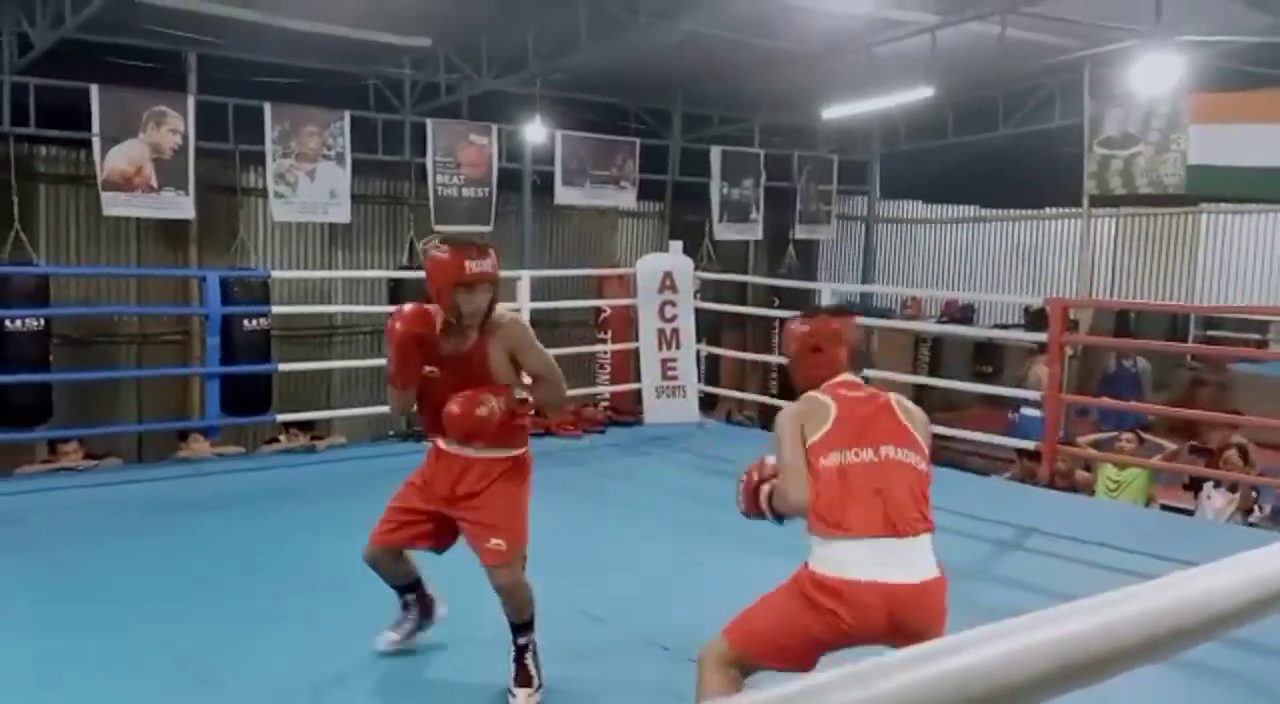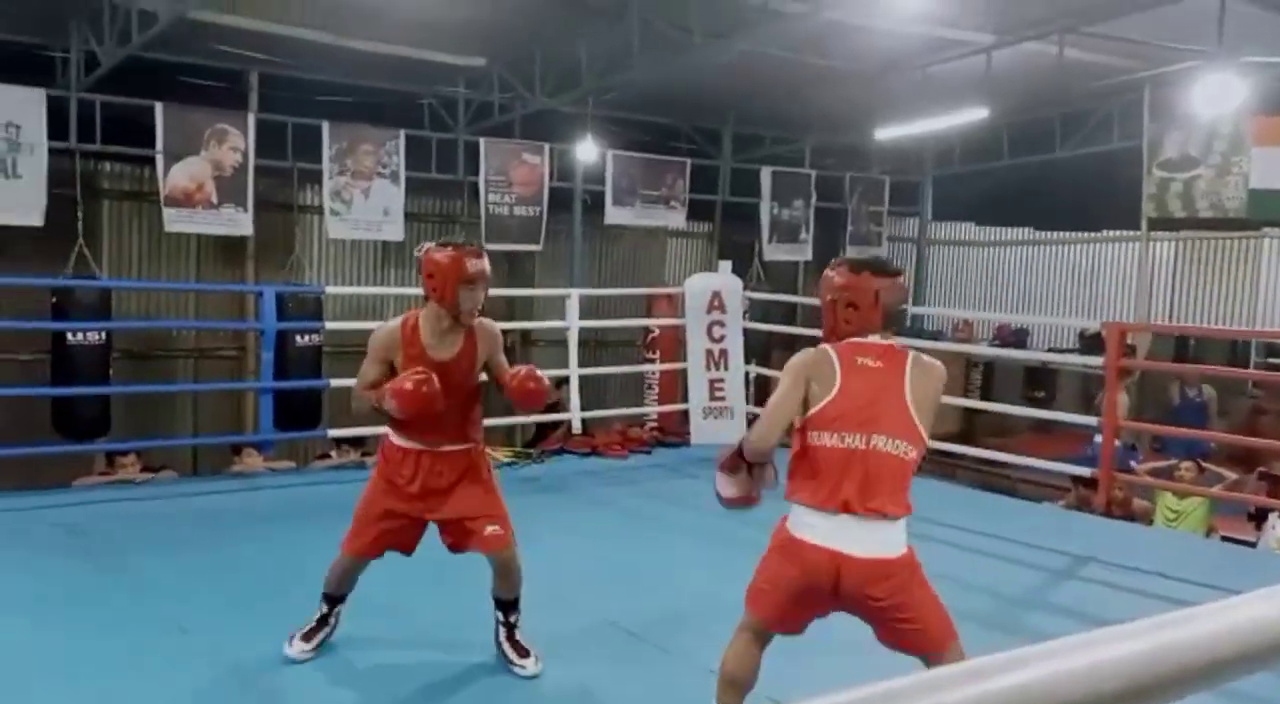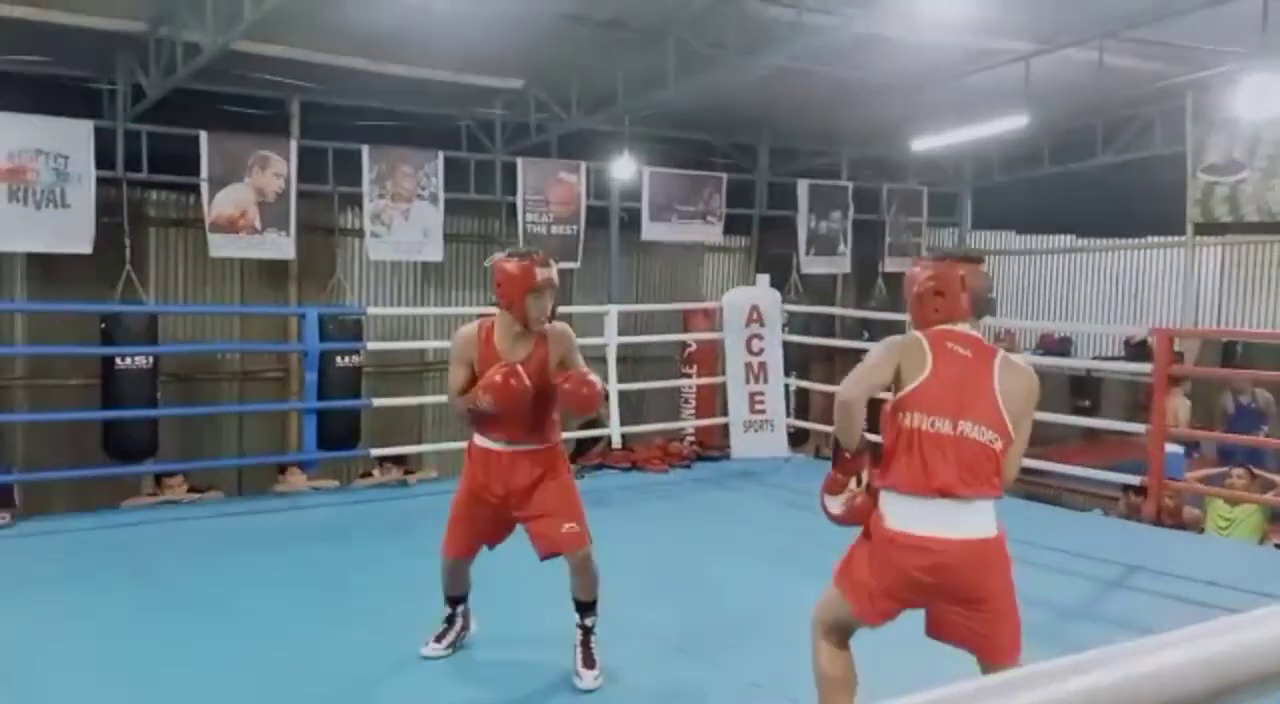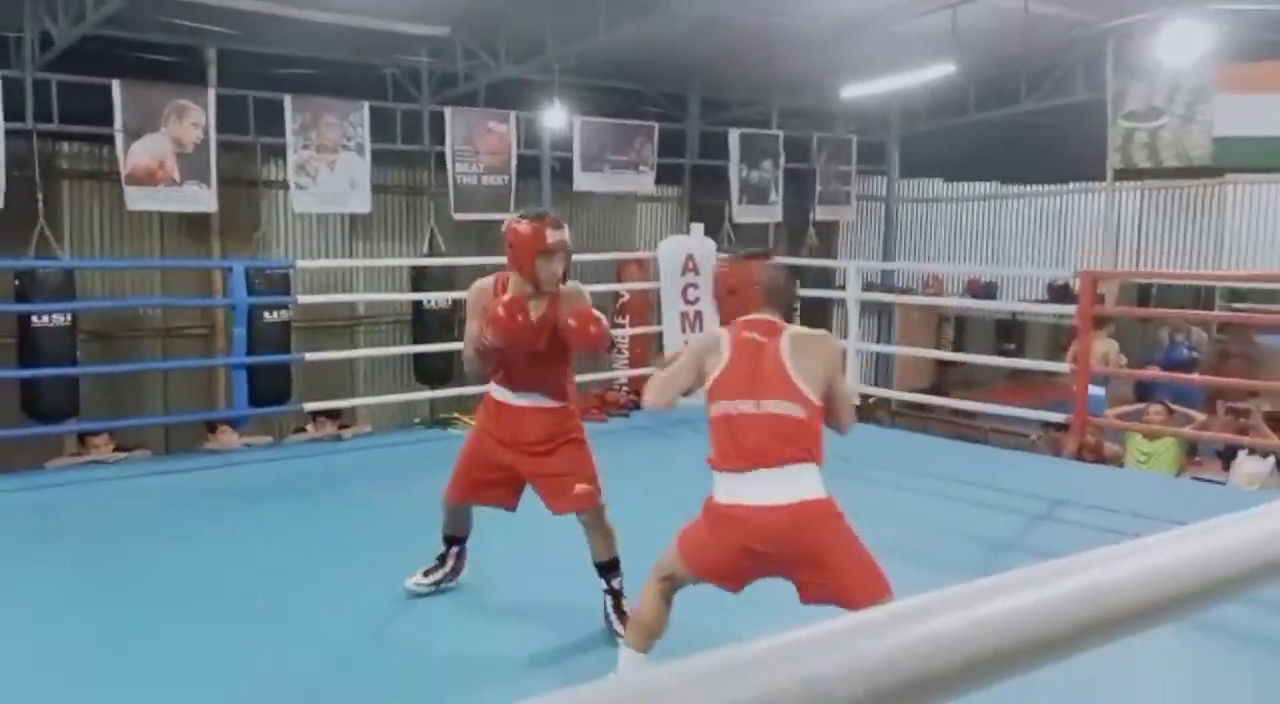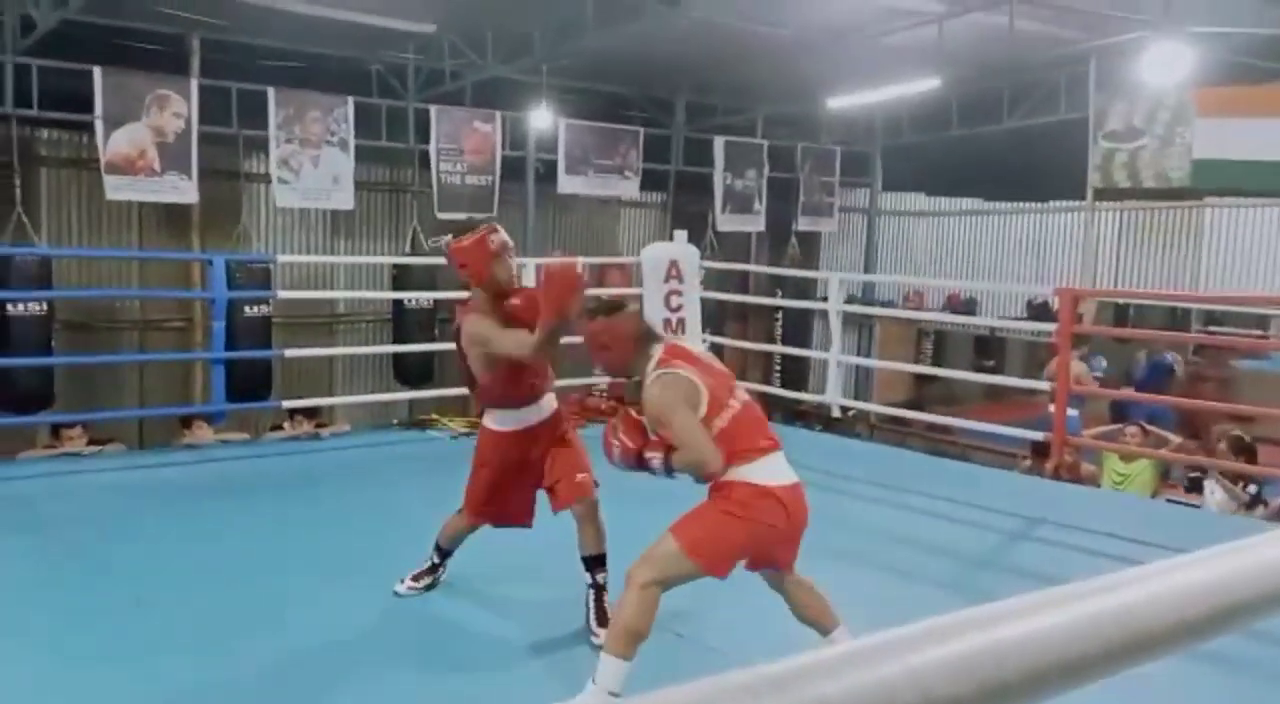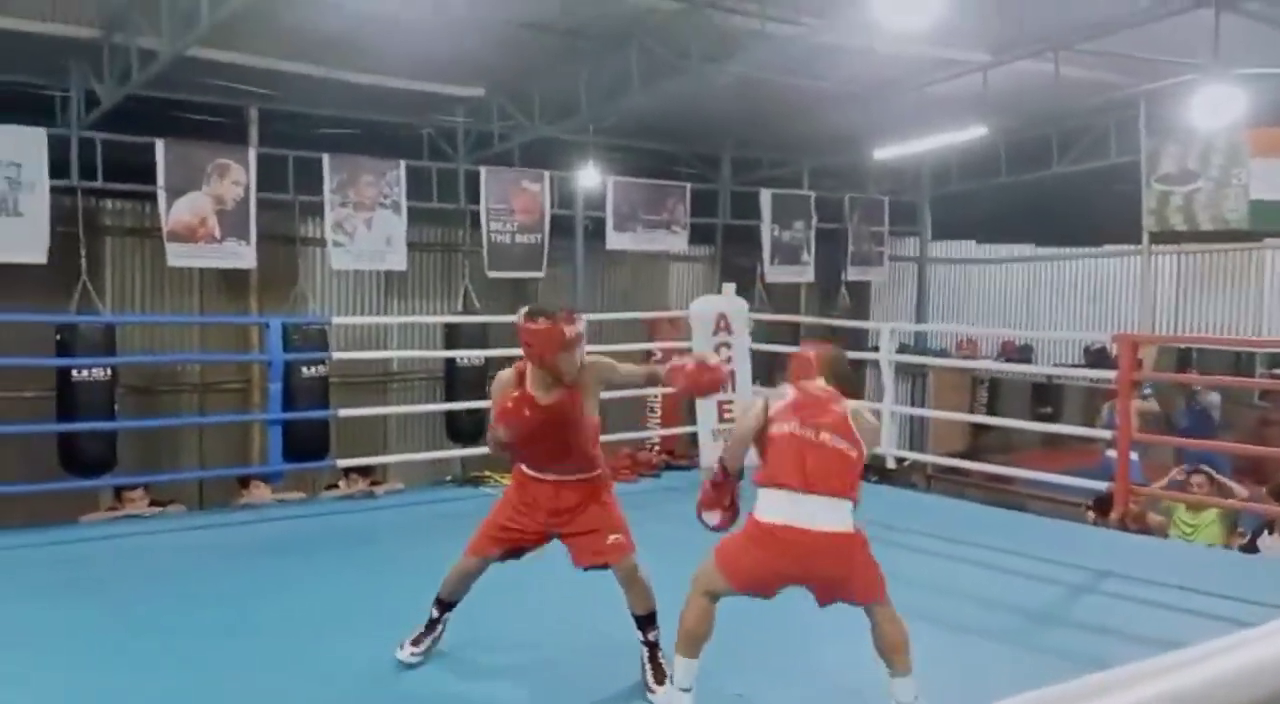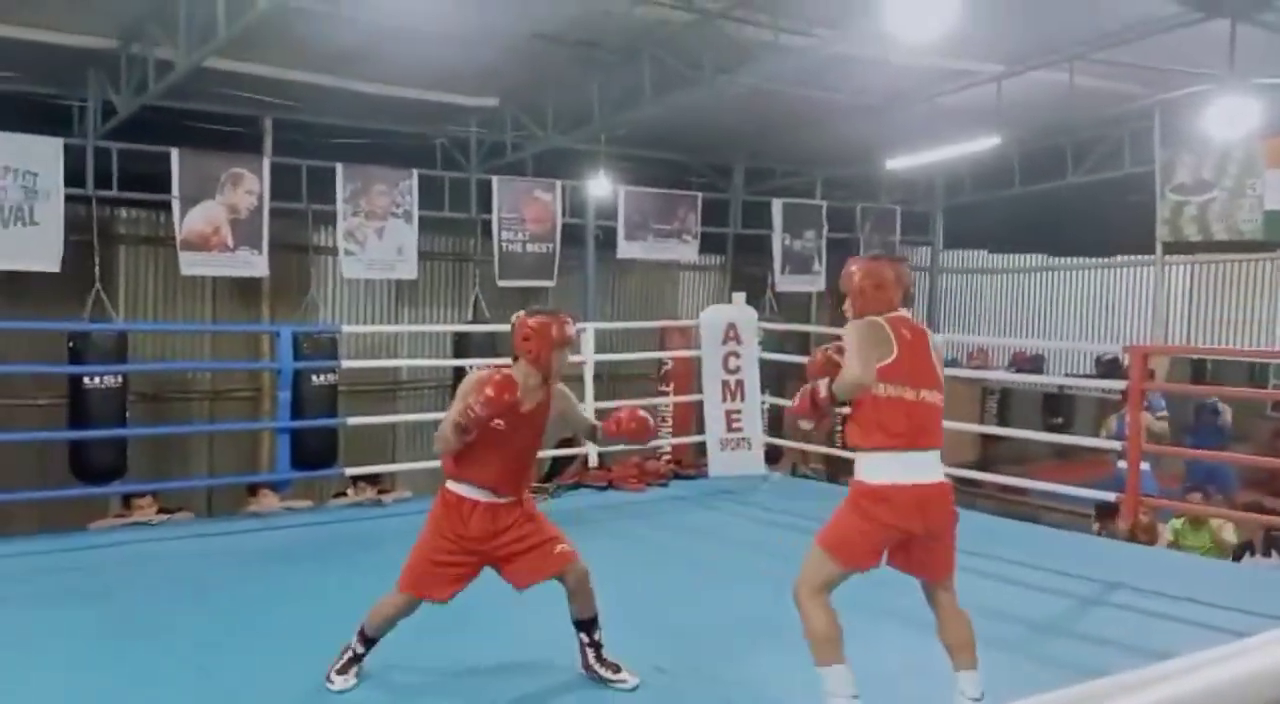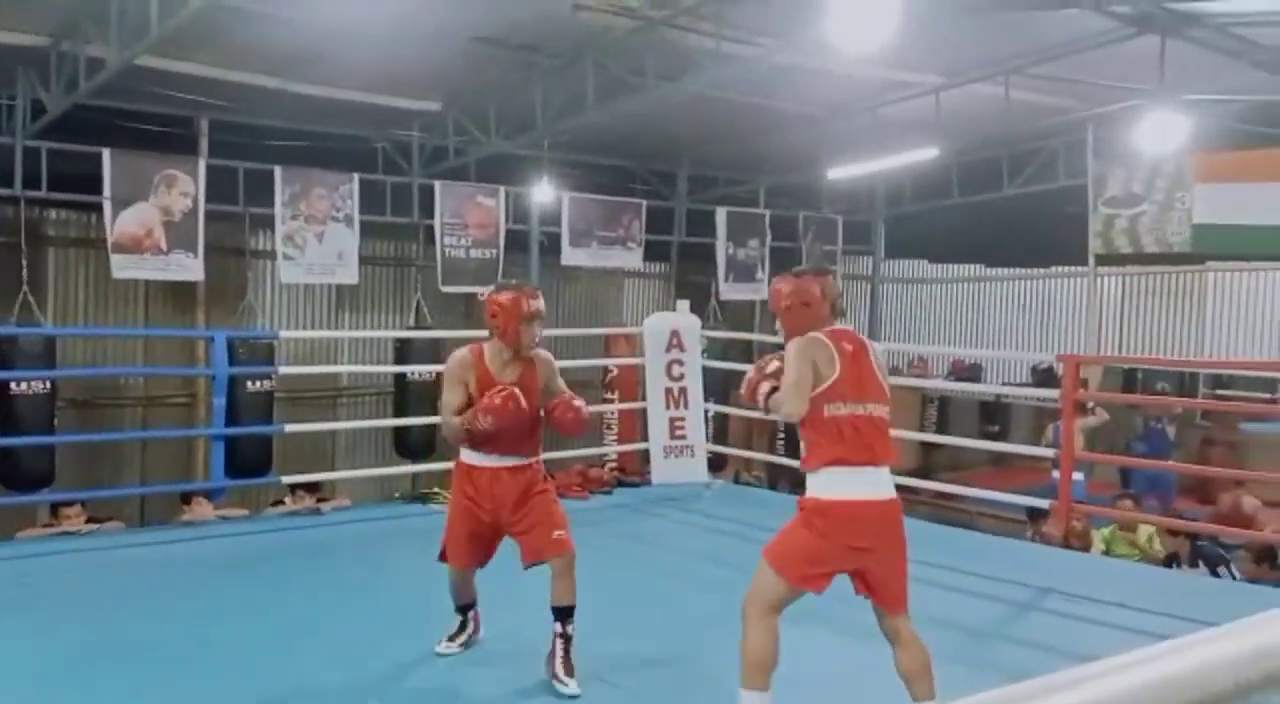
dt=0.4s
person 1, frame 1
left shoulder: (509, 329)
right shoulder: (421, 331)
left elbow: (556, 393)
right elbow: (400, 407)
left wrist: (506, 403)
right wrist: (402, 359)
left hip: (500, 467)
right hip: (444, 461)
left knee: (505, 573)
right knee: (379, 551)
left ankle: (524, 655)
right ankle: (418, 606)
person 1, frame 2
left shoulder: (487, 335)
right shoulder: (393, 336)
left elbow: (504, 379)
right elbow: (363, 395)
left wrist: (524, 388)
right wrist: (388, 401)
left hip: (464, 463)
right hip: (404, 462)
left knee: (503, 553)
right knee: (356, 552)
left ankle: (507, 632)
right ankle: (325, 619)
person 1, frame 3
left shoulder: (558, 337)
right shoulder: (470, 338)
left elbow: (585, 386)
right elbow: (457, 405)
left wrist: (589, 391)
right wrist: (481, 400)
left hip: (542, 461)
right hip: (488, 460)
left knee: (580, 553)
right knee: (456, 552)
left ankle: (585, 638)
right ankle: (456, 620)
person 1, frame 4
left shoulder: (572, 296)
right shoulder: (484, 293)
left elbow: (596, 351)
right elbow: (472, 368)
left wrist: (595, 340)
right wrist: (490, 341)
left hip: (556, 420)
right hip: (500, 415)
left knee: (591, 511)
right knee: (456, 496)
left ankle: (615, 598)
right ankle: (452, 560)
person 1, frame 5
left shoulder: (512, 299)
right shoulder: (475, 322)
right elbow: (533, 349)
left wrist: (545, 308)
right wrist: (554, 310)
left hip: (552, 422)
right hip: (506, 436)
left knee: (586, 504)
right knee: (474, 515)
left ankle: (598, 596)
right ankle: (436, 564)
person 1, frame 6
left shoulder: (591, 370)
right shoulder: (508, 382)
left elbow: (641, 374)
right elbow: (496, 446)
left wrist: (679, 374)
right wrist: (503, 435)
left hip: (587, 487)
right hip: (532, 487)
left knee: (628, 569)
right knee: (472, 562)
left ankle: (652, 655)
right ankle: (433, 624)
person 1, frame 7
left shoulder: (556, 395)
right shoulder: (481, 383)
left elbow: (592, 431)
right elbow: (442, 447)
left wrist: (620, 427)
right wrist: (466, 418)
left hip: (513, 512)
right hip: (460, 508)
left knee: (576, 573)
right knee: (407, 597)
left ankle: (592, 654)
right ankle: (355, 653)
person 1, frame 8
left shoulder: (542, 364)
right shoulder: (463, 362)
left elbow: (567, 404)
right elbow: (449, 432)
left wrist: (574, 411)
right wrist: (476, 420)
left hip: (526, 478)
right hip: (474, 478)
left knee: (562, 557)
right knee: (459, 566)
left ankle: (560, 650)
right ankle: (468, 623)
person 2, frame 1
left shoulder: (801, 412)
right shoulder: (911, 413)
left elbow: (795, 498)
left wrist: (767, 497)
left hip: (839, 585)
right hip: (922, 587)
left knee: (719, 661)
person 2, frame 2
left shoulder: (812, 363)
right shoulder: (928, 375)
left elbow: (761, 443)
left wrist: (744, 460)
left hip: (808, 544)
right hip: (885, 557)
left knee: (751, 635)
right knee: (947, 657)
person 2, frame 3
left shoulder: (903, 350)
right shoulder: (1020, 377)
left elbow: (849, 396)
right elbow: (1005, 474)
left wrist: (849, 457)
left hip: (899, 538)
right hip: (975, 545)
left knee: (828, 630)
person 2, frame 4
left shoulder: (710, 345)
right shoulder: (819, 346)
left elbow: (654, 399)
right elbow: (844, 421)
left wrist: (673, 367)
left hip: (736, 513)
right hip: (808, 511)
left knee: (662, 580)
person 2, frame 5
left shoulder: (661, 390)
right shoulder: (685, 353)
left elbow: (708, 461)
left wrist: (655, 459)
left hip: (751, 498)
right hip: (787, 494)
left knee: (644, 578)
right knee: (781, 577)
person 2, frame 6
left shoulder: (781, 400)
right shoulder: (864, 421)
left elbow: (740, 436)
left wrist: (721, 480)
left hip: (775, 531)
right hip: (839, 537)
left knee: (703, 588)
right knee: (879, 606)
person 2, frame 7
left shoulder: (864, 329)
right shoulder: (928, 341)
left elbow: (858, 381)
left wrist: (821, 393)
left hip: (880, 491)
right hip: (933, 489)
left knee: (810, 588)
right knee: (941, 594)
person 2, frame 8
left shoulder: (804, 347)
right shoulder: (870, 353)
left elbow: (793, 411)
left wrist: (768, 390)
left hip: (832, 507)
right hip: (882, 506)
left knee: (759, 607)
right knee: (896, 622)
